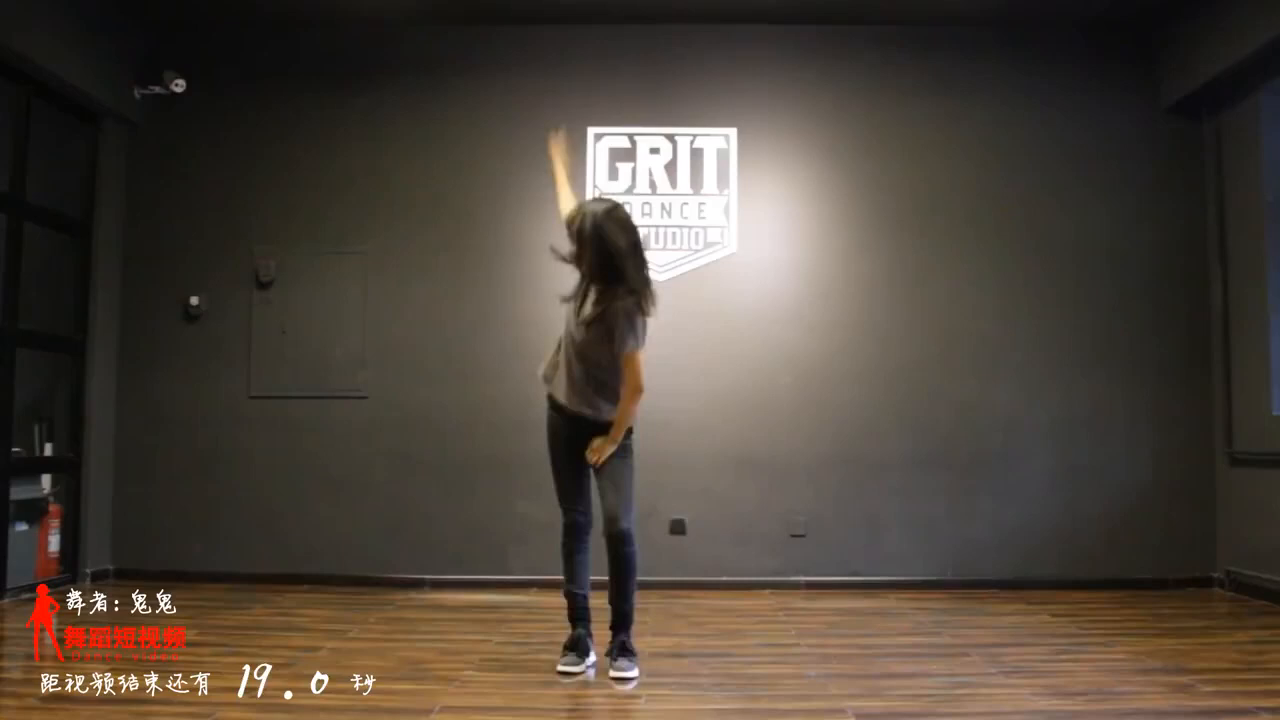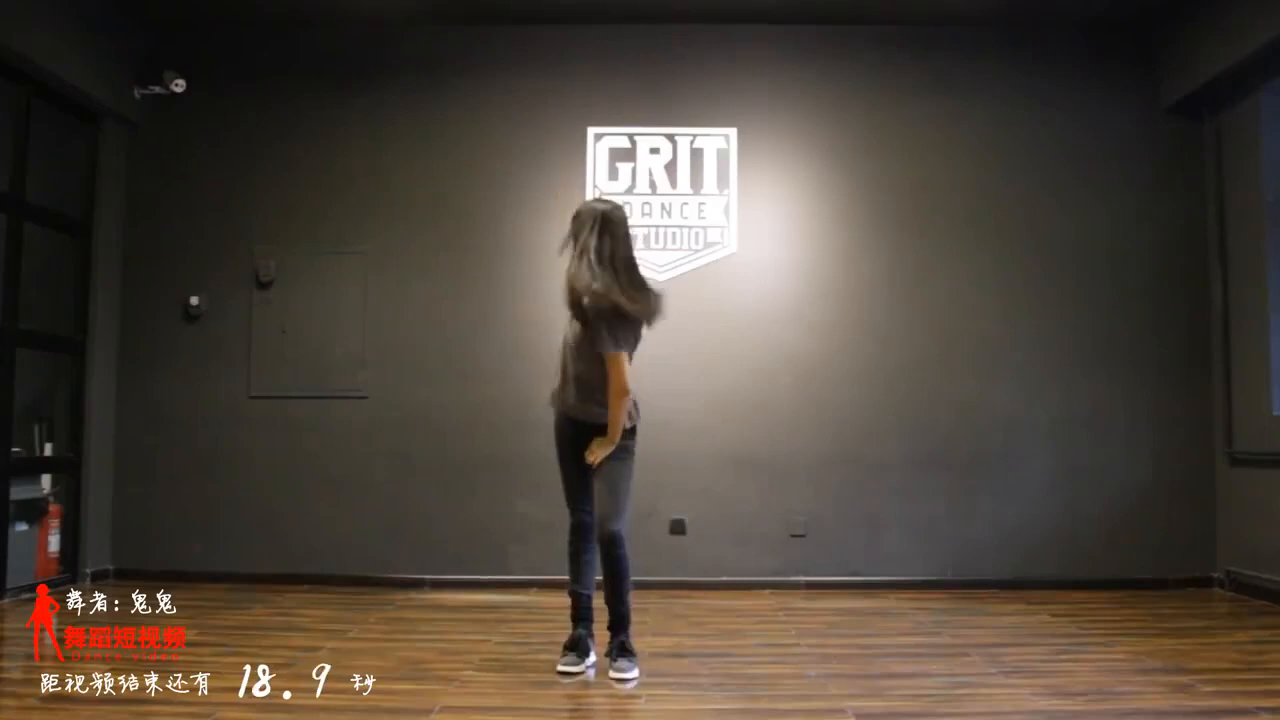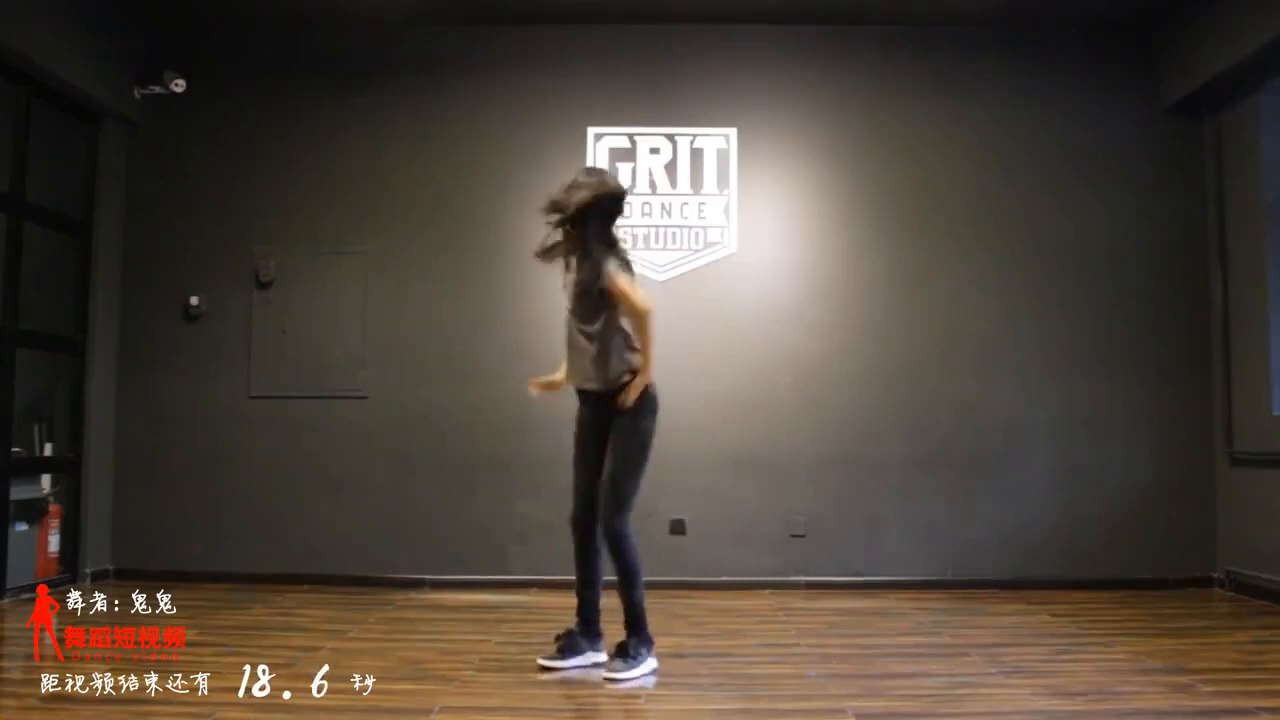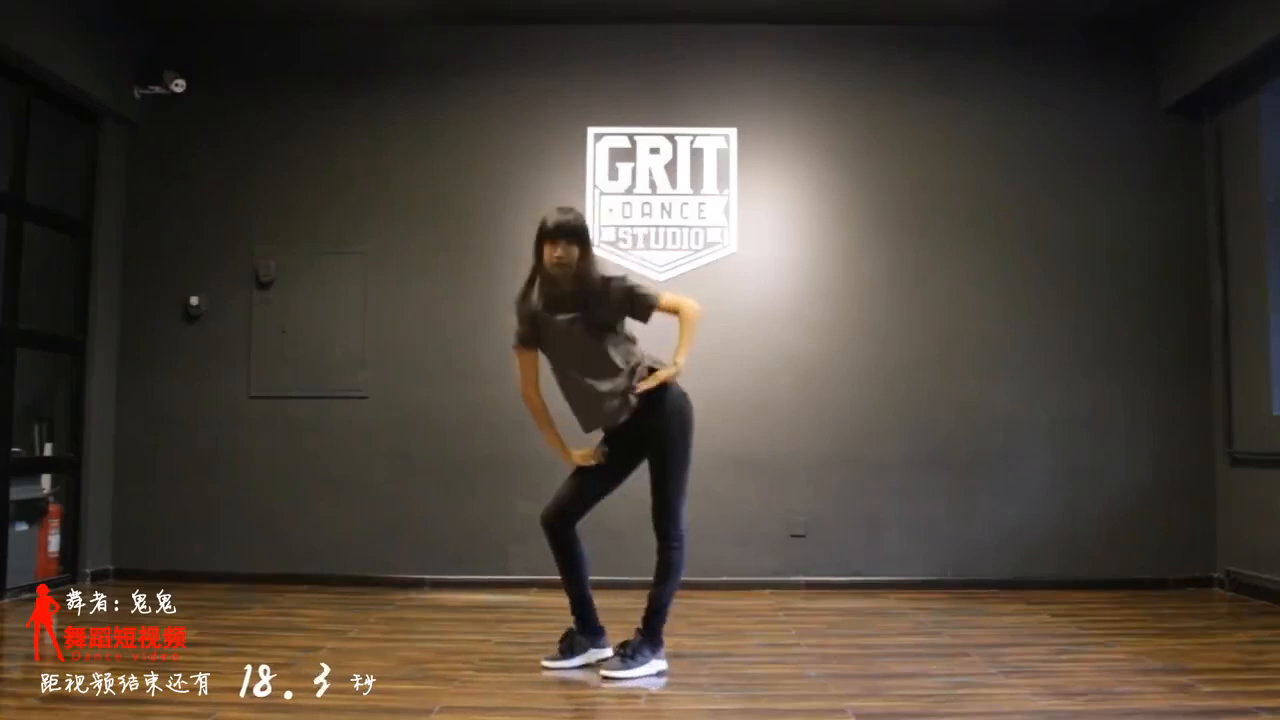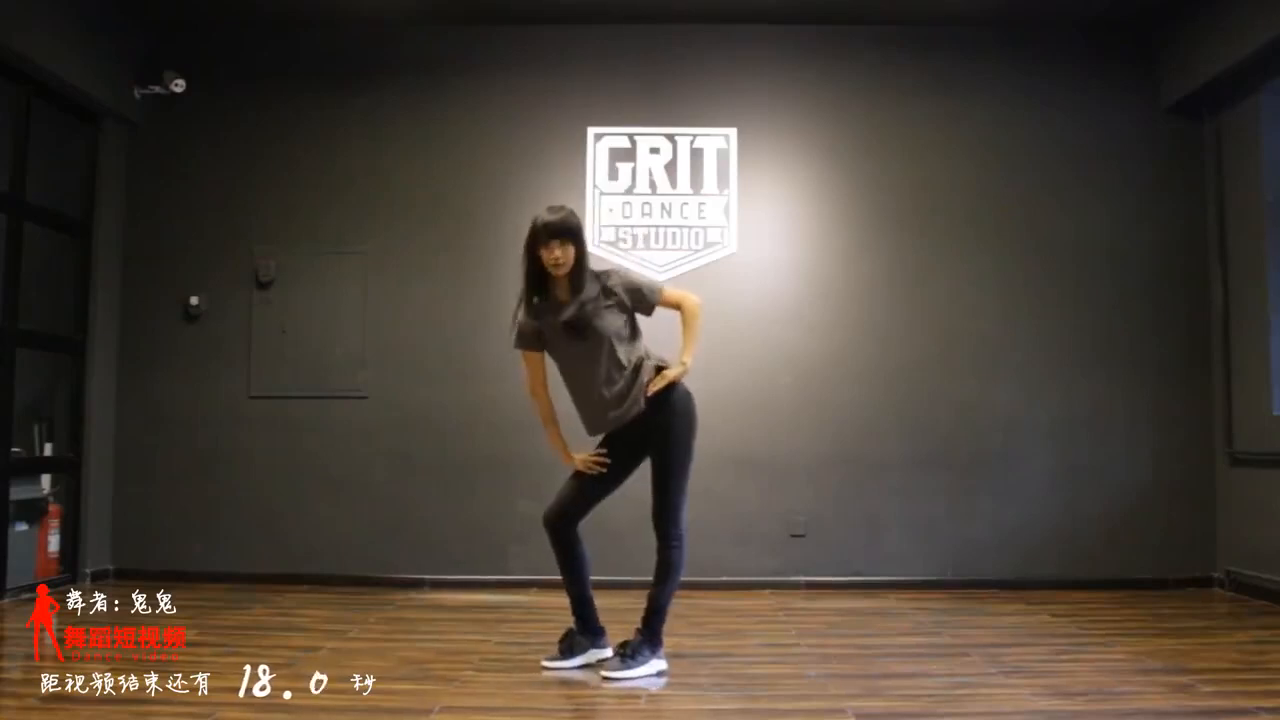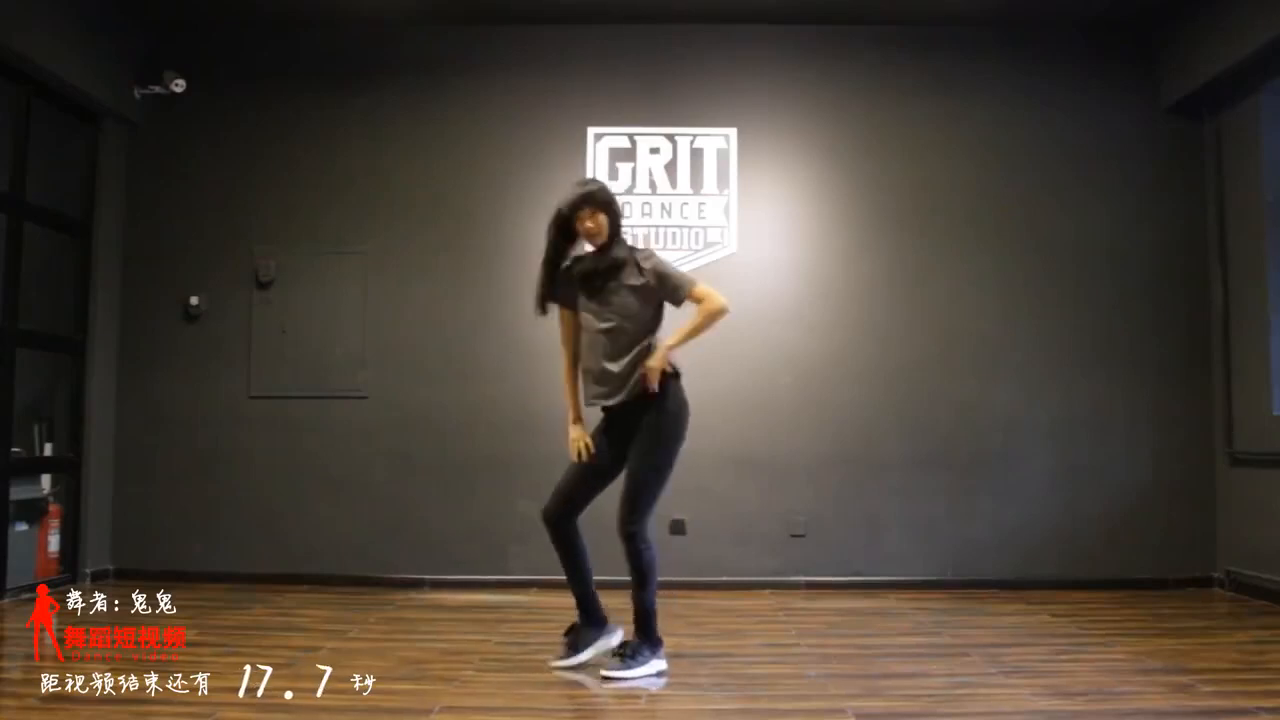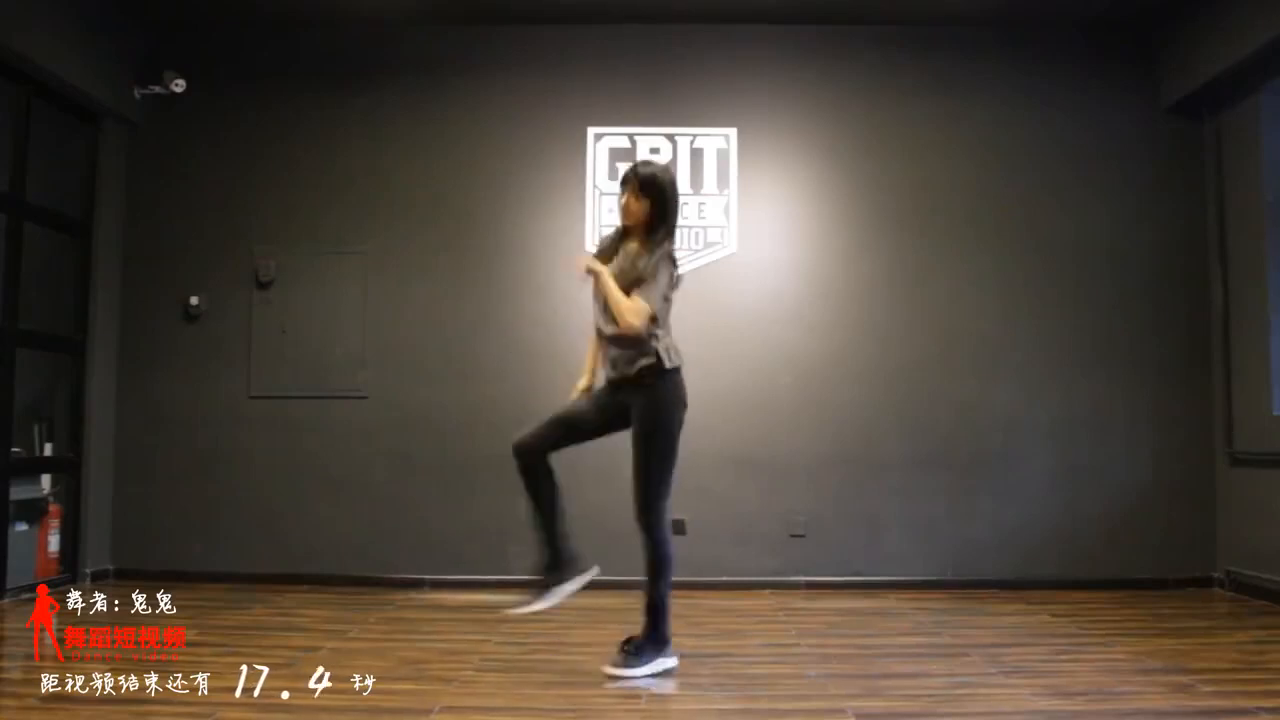
dt=0.3s
person 1, frame 1
left shoulder: (621, 306)
right shoulder: (596, 277)
left elbow: (635, 386)
right elbow: (569, 208)
left wrist: (613, 440)
right wrist: (558, 160)
left hip: (605, 426)
right hip: (564, 415)
left knee: (618, 528)
right knee: (575, 522)
left ankle: (622, 642)
right ankle: (580, 637)
person 1, frame 2
left shoulder: (609, 310)
right shoulder: (597, 291)
left elbow: (620, 386)
left wrist: (610, 441)
left hip: (609, 431)
right hip: (572, 422)
left knee: (610, 531)
right knee: (583, 525)
left ankle: (621, 642)
right ankle: (582, 638)
person 1, frame 3
left shoulder: (596, 256)
right shoulder: (587, 256)
left elbow: (640, 307)
left wrist: (644, 372)
right wrist: (566, 373)
left hip: (626, 404)
right hip: (594, 403)
left knee: (612, 521)
right knee: (584, 520)
left ankle: (640, 644)
right ankle: (586, 635)
person 1, frame 4
left shoulder: (610, 293)
right shoulder: (532, 315)
left elbow: (687, 308)
right elbow: (530, 391)
left wrist: (676, 366)
right wrist: (565, 452)
left hip: (661, 412)
right hip: (618, 432)
left knee: (668, 530)
right knee: (556, 519)
left ankle: (650, 645)
right ankle: (589, 635)
person 1, frame 5
left shoulder: (613, 286)
right shoulder: (535, 316)
left elbow: (689, 303)
right elbow: (539, 392)
left wrist: (683, 363)
right wrist: (565, 453)
left hip: (665, 410)
right hip: (619, 429)
left knee: (668, 529)
right knee: (558, 519)
left ankle: (649, 645)
right ankle: (590, 635)
person 1, frame 6
left shoulder: (645, 267)
right shoulder: (570, 277)
left elbow: (717, 304)
right elbow: (570, 351)
left wrist: (666, 348)
right wrist: (574, 422)
left hip: (658, 406)
right hip: (614, 415)
left knee: (631, 524)
right knee: (557, 512)
left ankle: (648, 645)
right ankle: (594, 625)
person 1, frame 7
left shoulder: (657, 256)
right shoulder: (613, 245)
left elbow: (632, 321)
left wrist: (604, 273)
right wrist: (586, 376)
left hip: (658, 386)
right hip: (621, 387)
left knee: (649, 514)
right knee: (528, 449)
left ankle: (656, 641)
right ankle: (561, 564)
